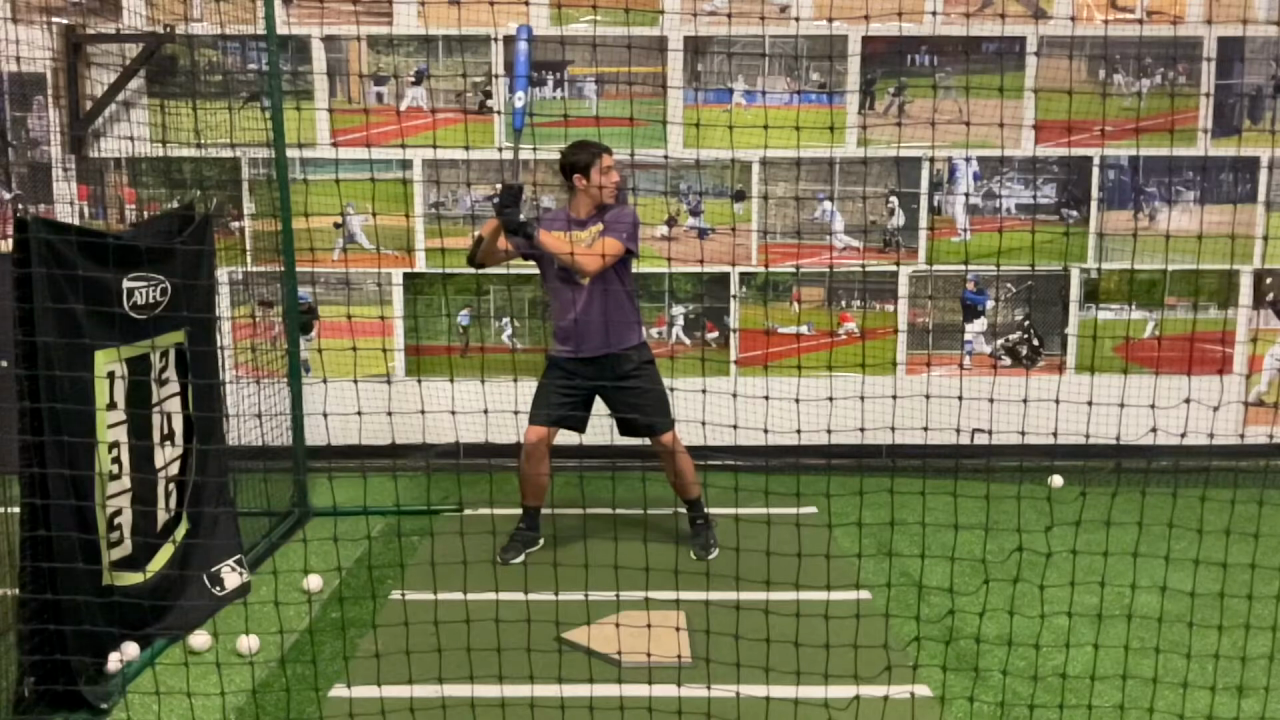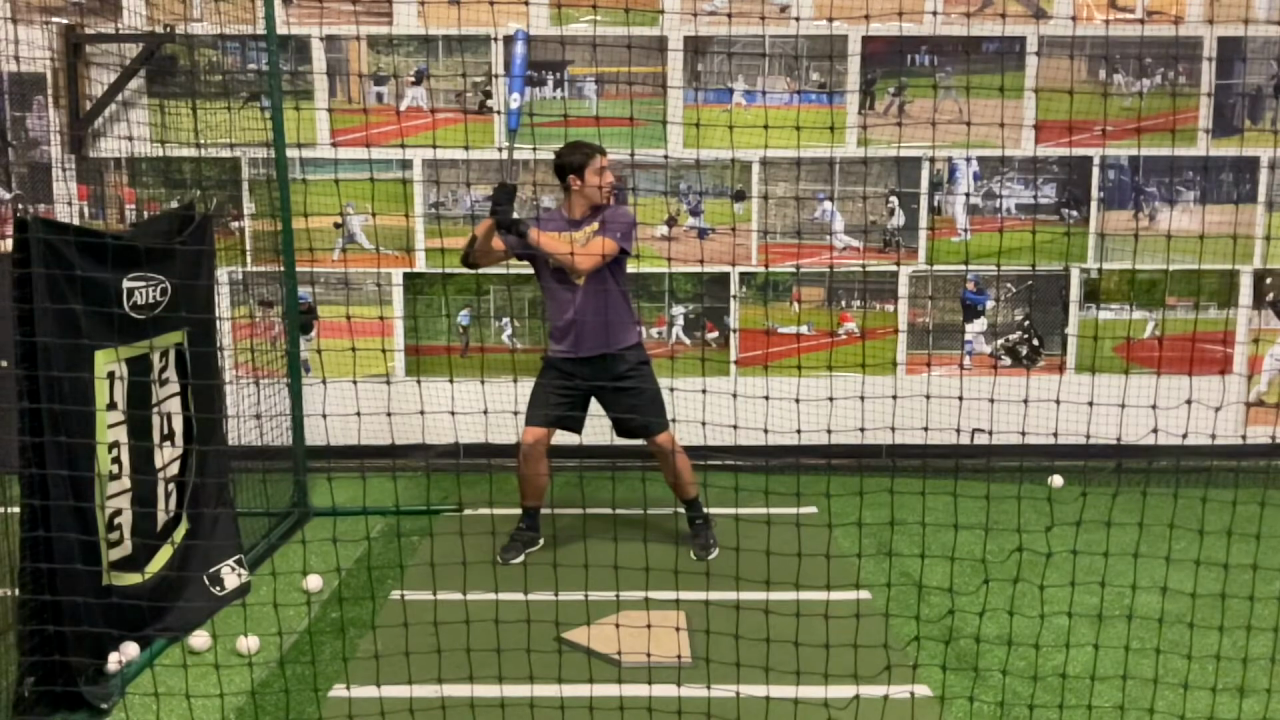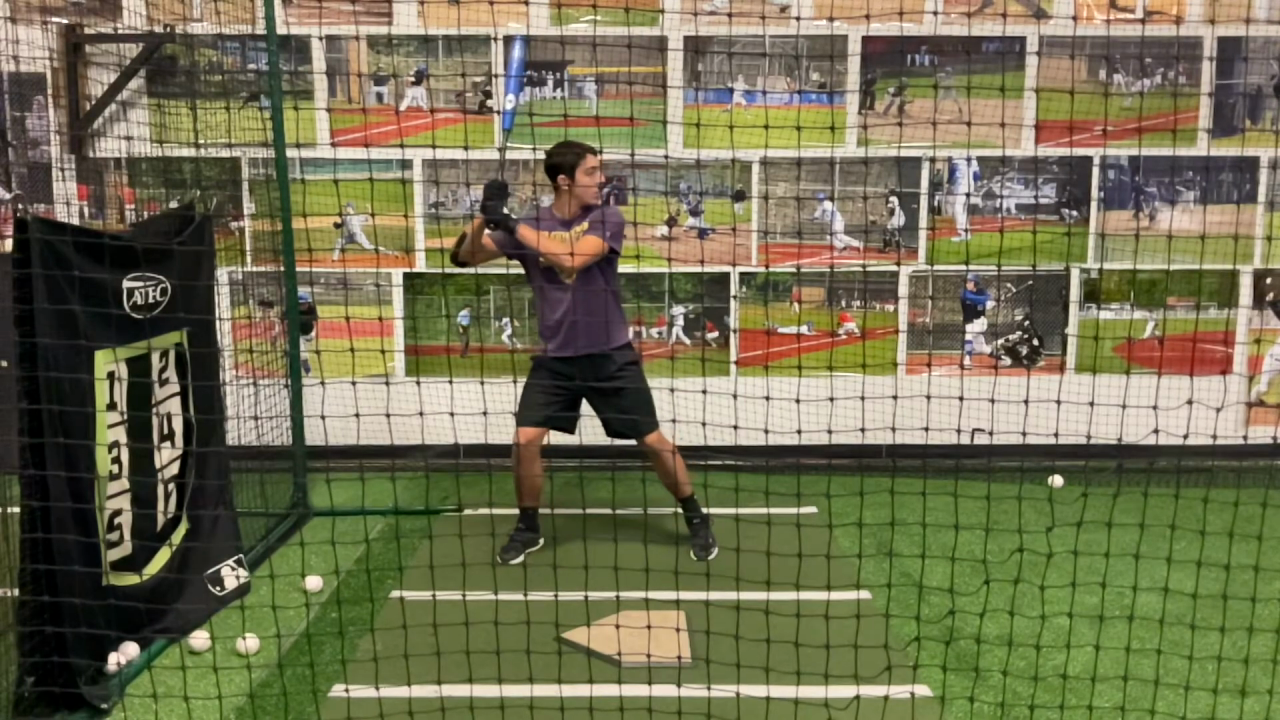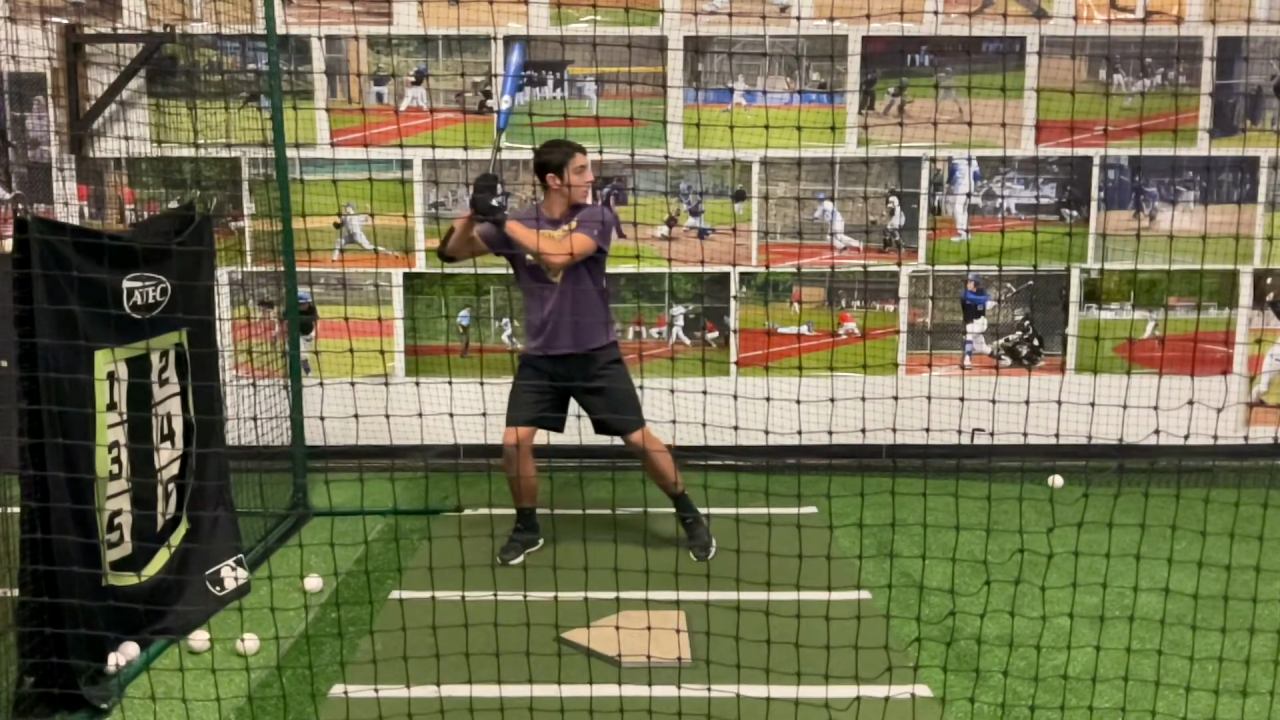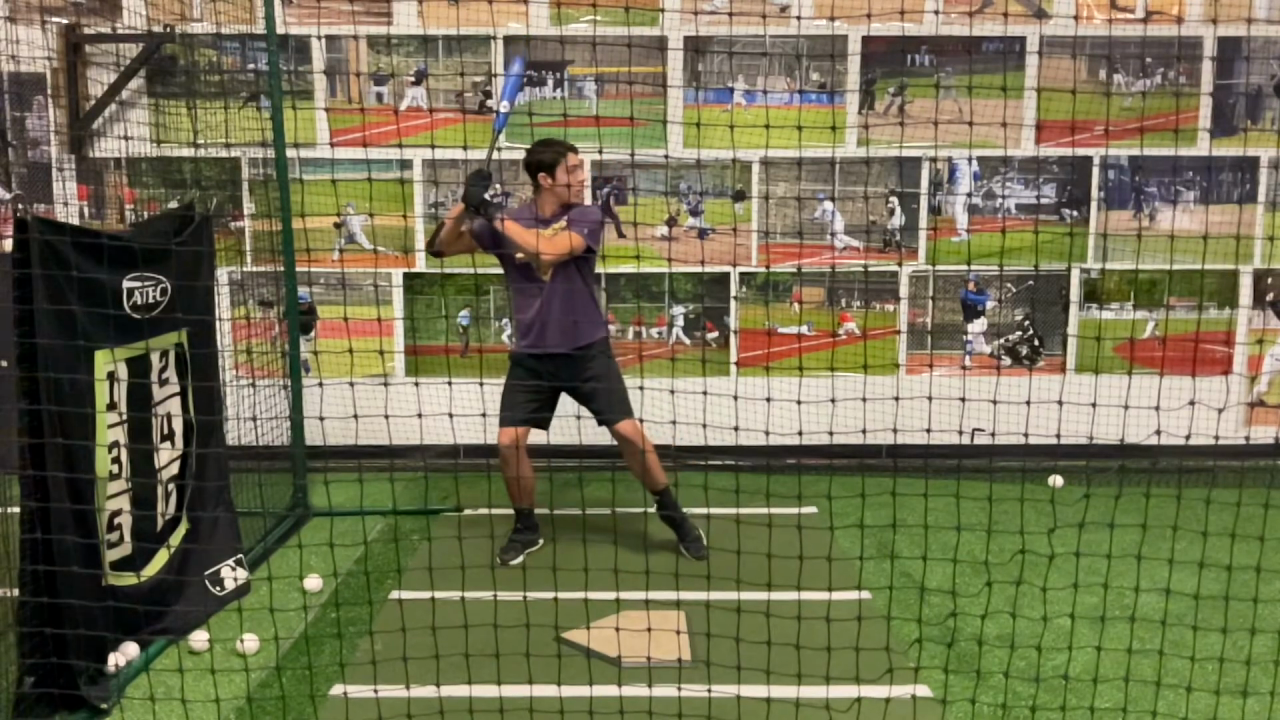
dt=1s
person 1, frame 1
left shoulder: (623, 218)
right shoulder: (545, 225)
left elbow: (591, 263)
right elbow: (480, 258)
left wrist: (533, 233)
right wrist: (501, 216)
left hip: (626, 355)
right hip: (568, 358)
left knee: (667, 441)
right knee: (534, 440)
left ankle: (700, 521)
right ankle: (529, 528)
person 1, frame 2
left shoulder: (619, 219)
right shoulder: (540, 226)
left elbow: (583, 262)
right elbow: (474, 258)
left wrist: (525, 230)
right wrist: (496, 216)
left hip: (620, 356)
right hip: (564, 358)
left knee: (663, 442)
right knee: (531, 442)
left ankle: (698, 521)
right ankle: (528, 528)
person 1, frame 3
left shoulder: (608, 219)
right shoulder: (531, 225)
left elbow: (572, 259)
right elbow: (464, 256)
left wrist: (513, 226)
right wrist: (486, 214)
left hip: (610, 355)
right hip: (555, 358)
left knee: (654, 442)
right knee: (525, 441)
left ankle: (696, 519)
right ankle: (528, 528)
person 1, frame 4
left shoulder: (597, 218)
right shoulder: (518, 222)
left elbow: (558, 256)
right elbow: (450, 252)
left wrist: (503, 219)
right wrist: (475, 211)
left hip: (596, 354)
right hip: (541, 357)
left knee: (640, 439)
right knee: (514, 443)
left ankle: (690, 516)
right ankle: (527, 528)
person 1, frame 5
left shoulder: (587, 217)
right shoulder: (504, 222)
left elbow: (549, 252)
right elbow: (440, 247)
left wrist: (494, 215)
right wrist: (465, 205)
left hip: (587, 350)
right hip: (531, 355)
left knee: (628, 432)
right knee: (509, 442)
left ankle: (672, 514)
right ankle: (526, 528)
